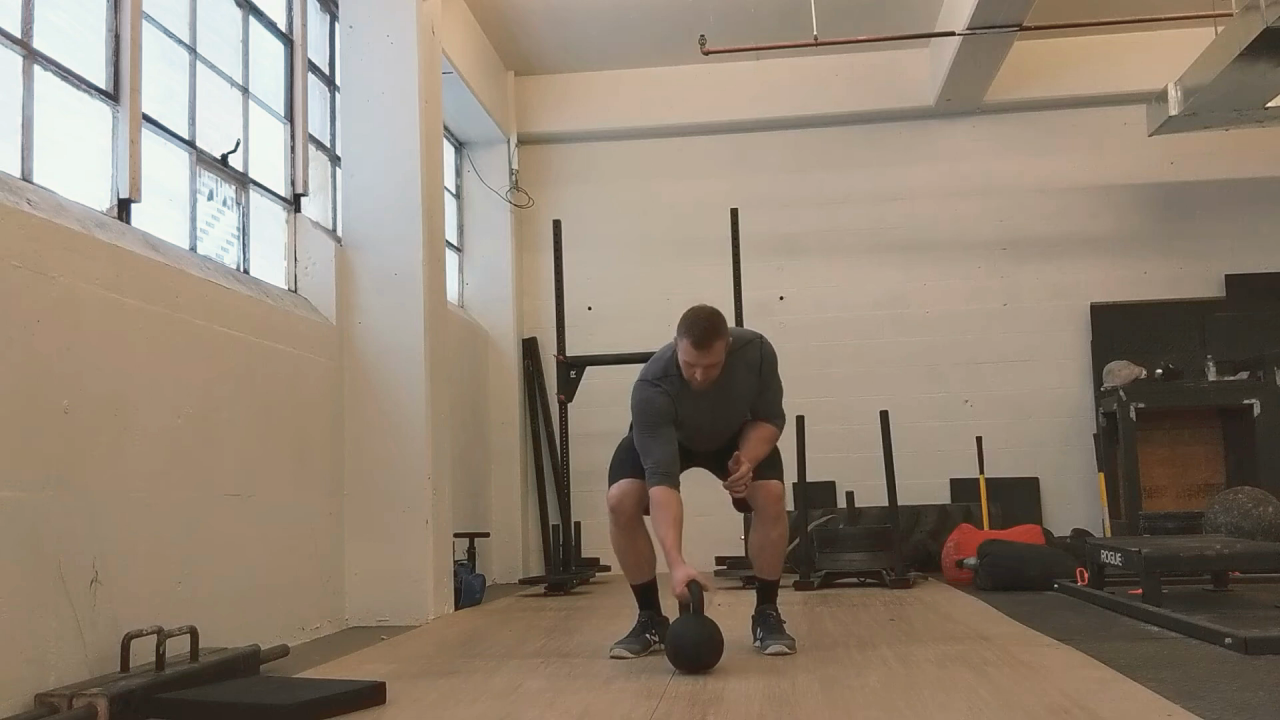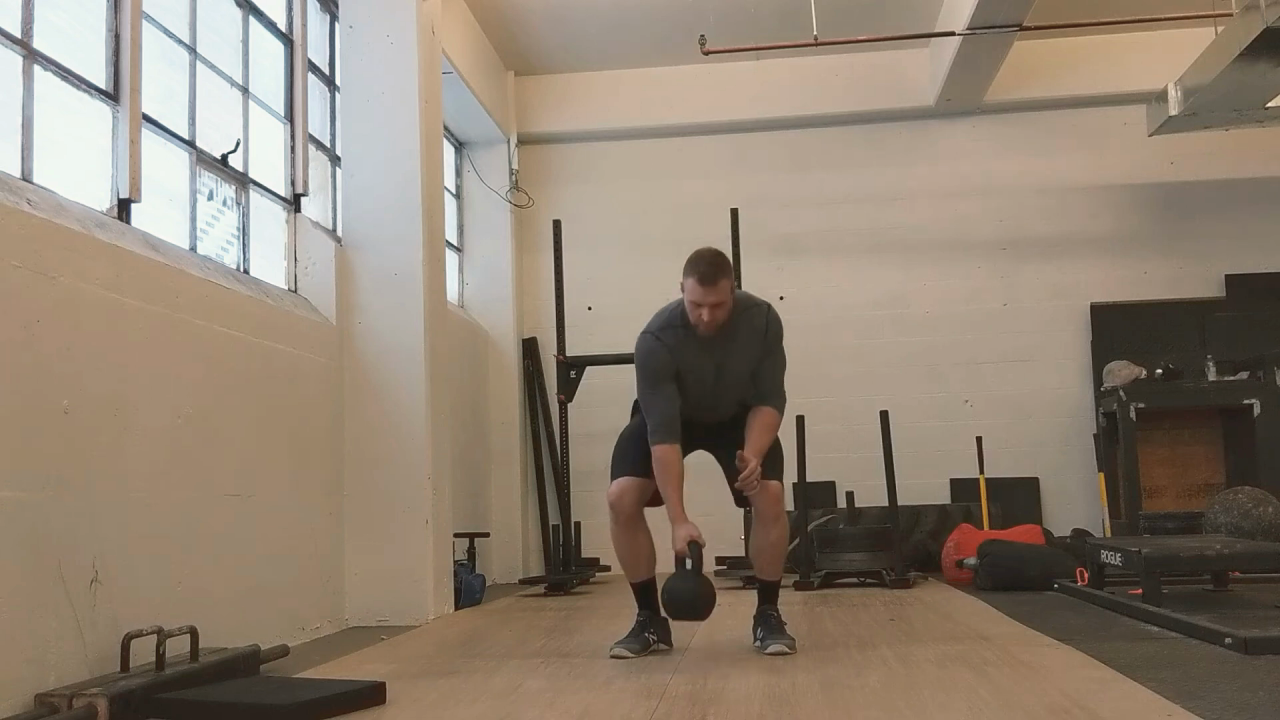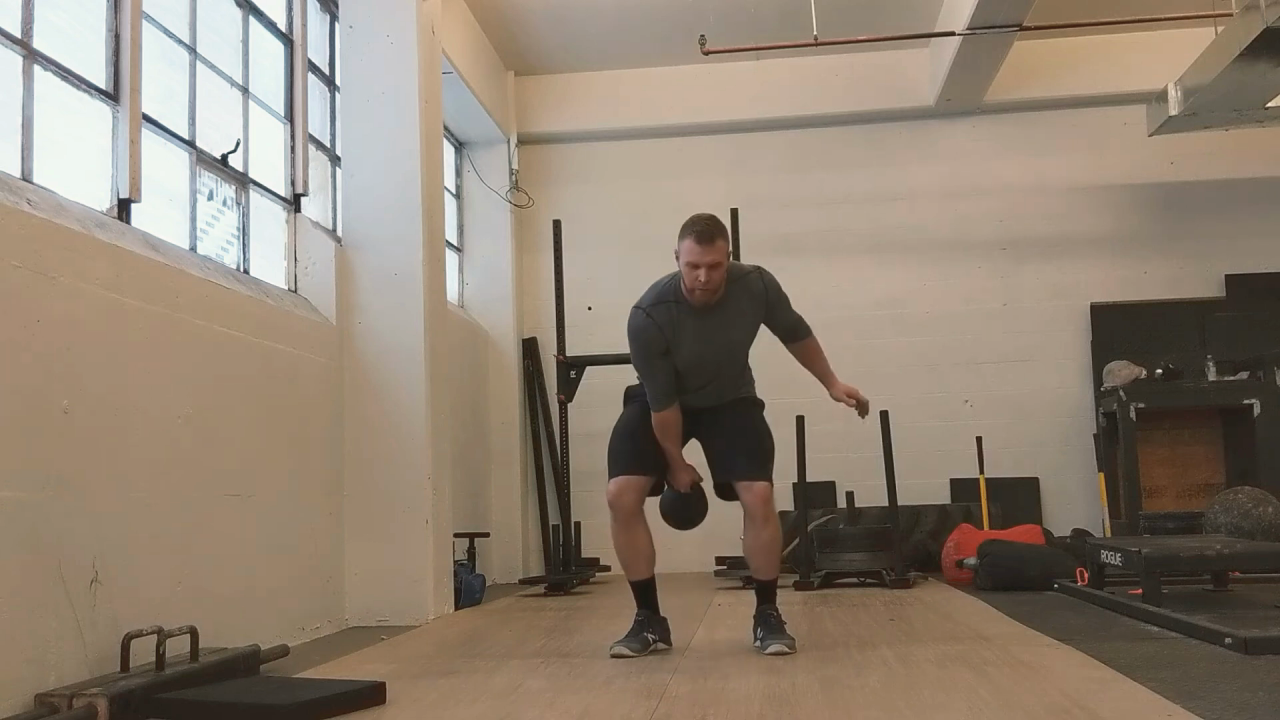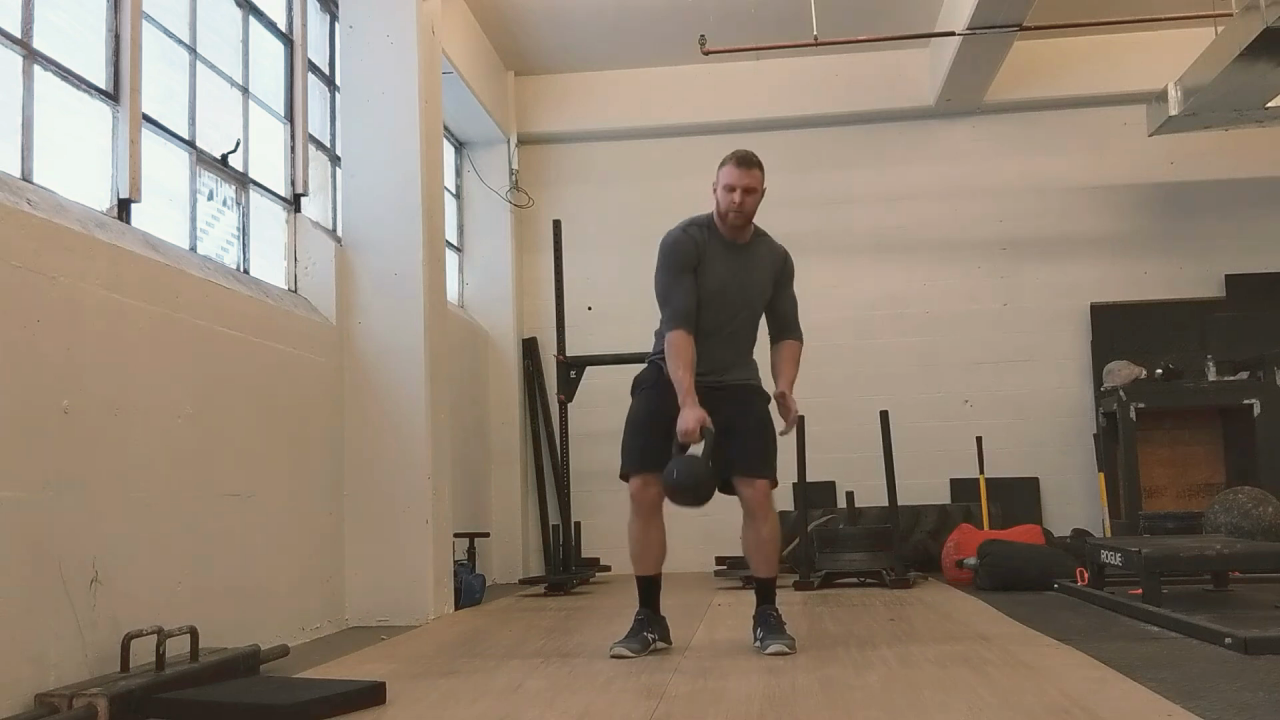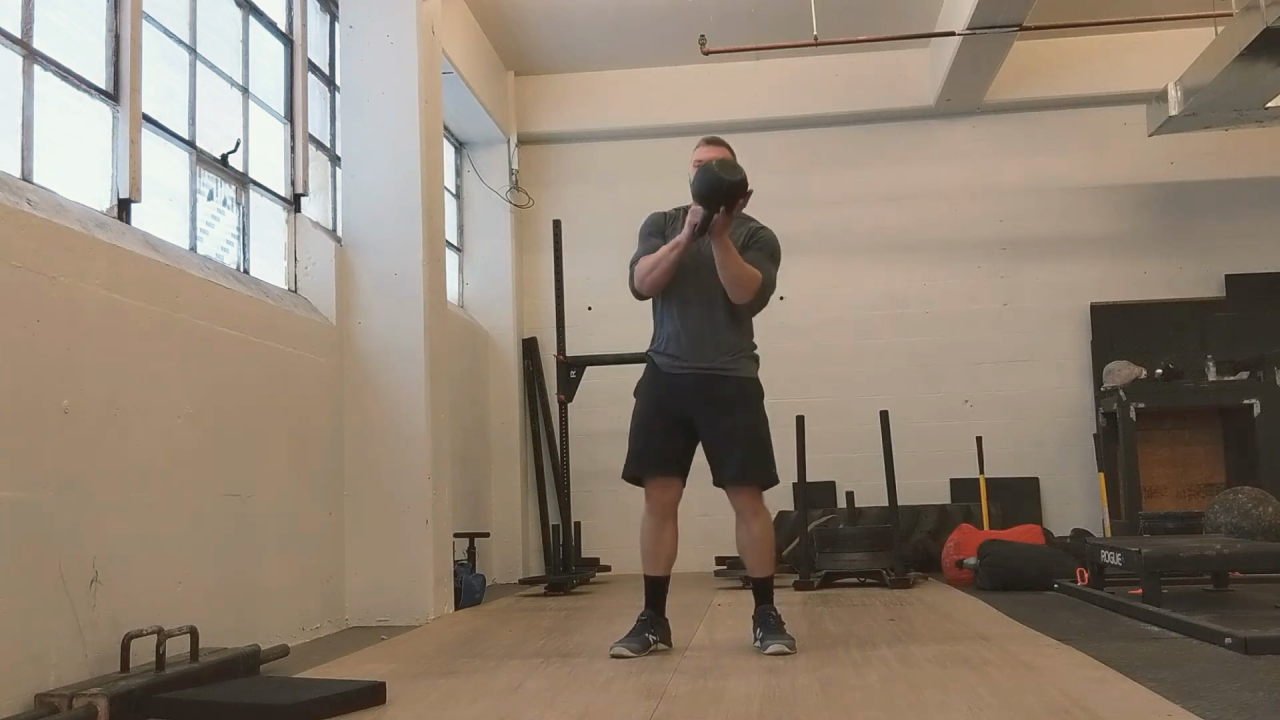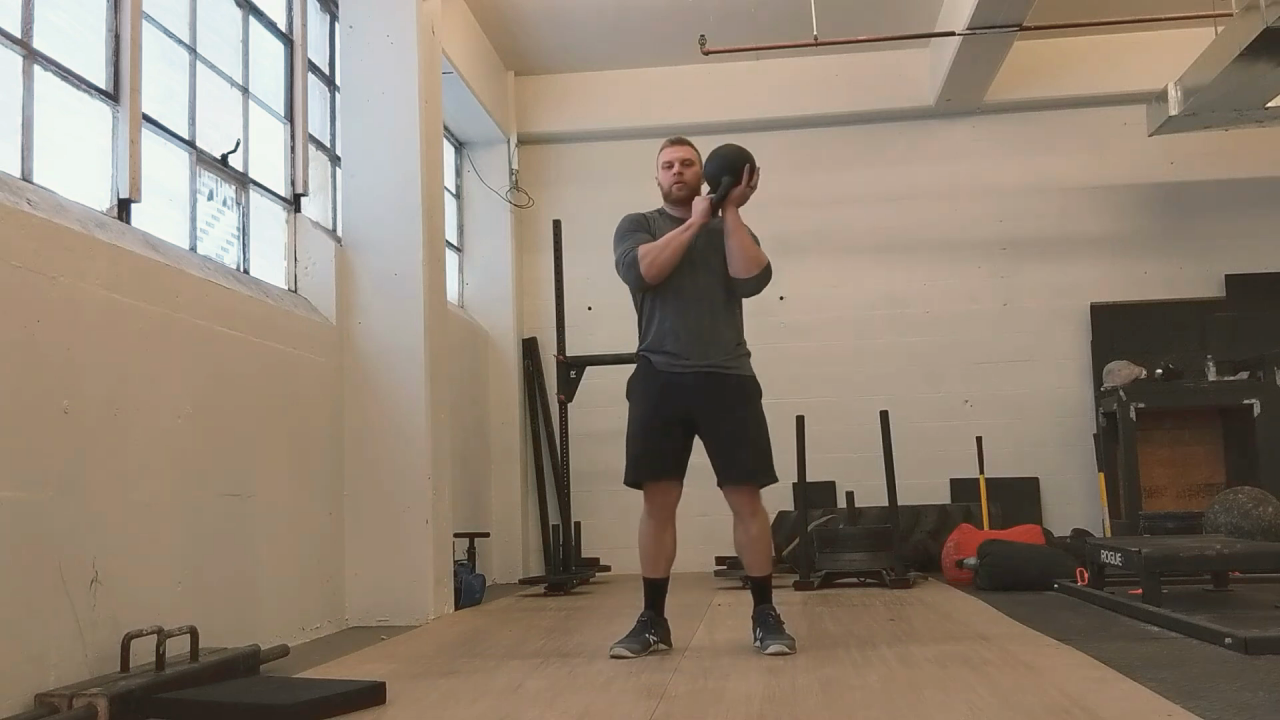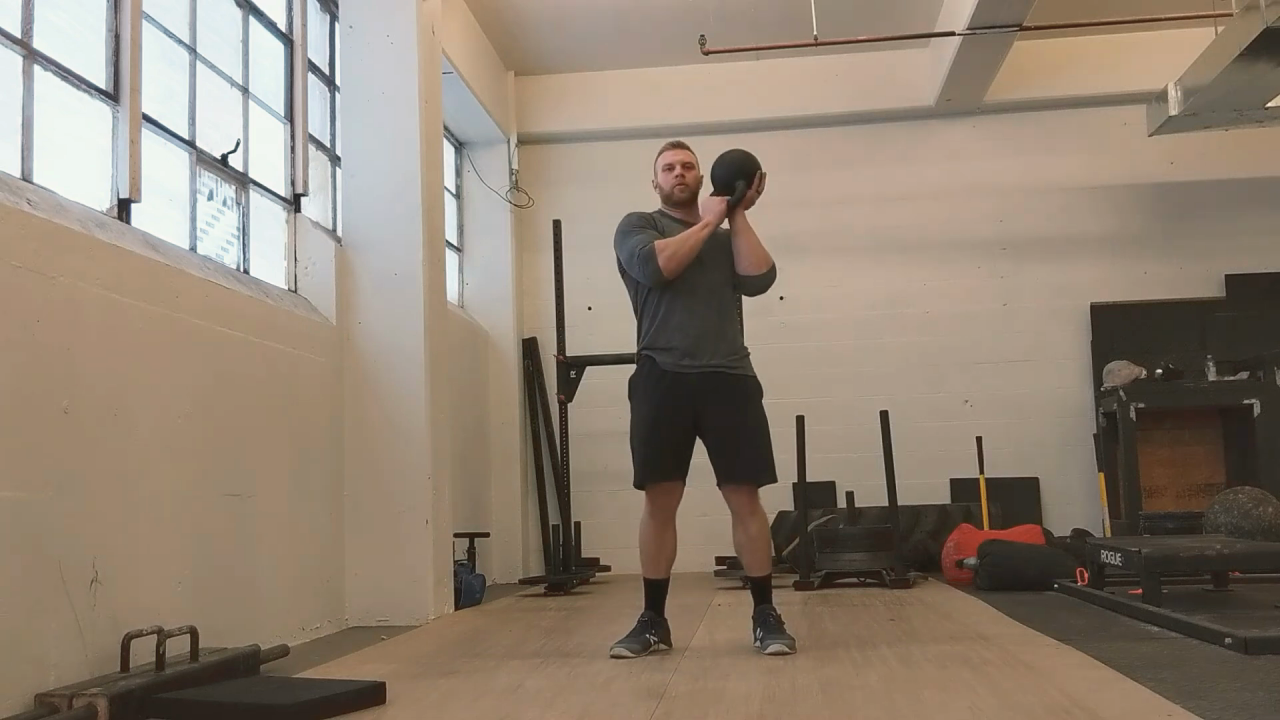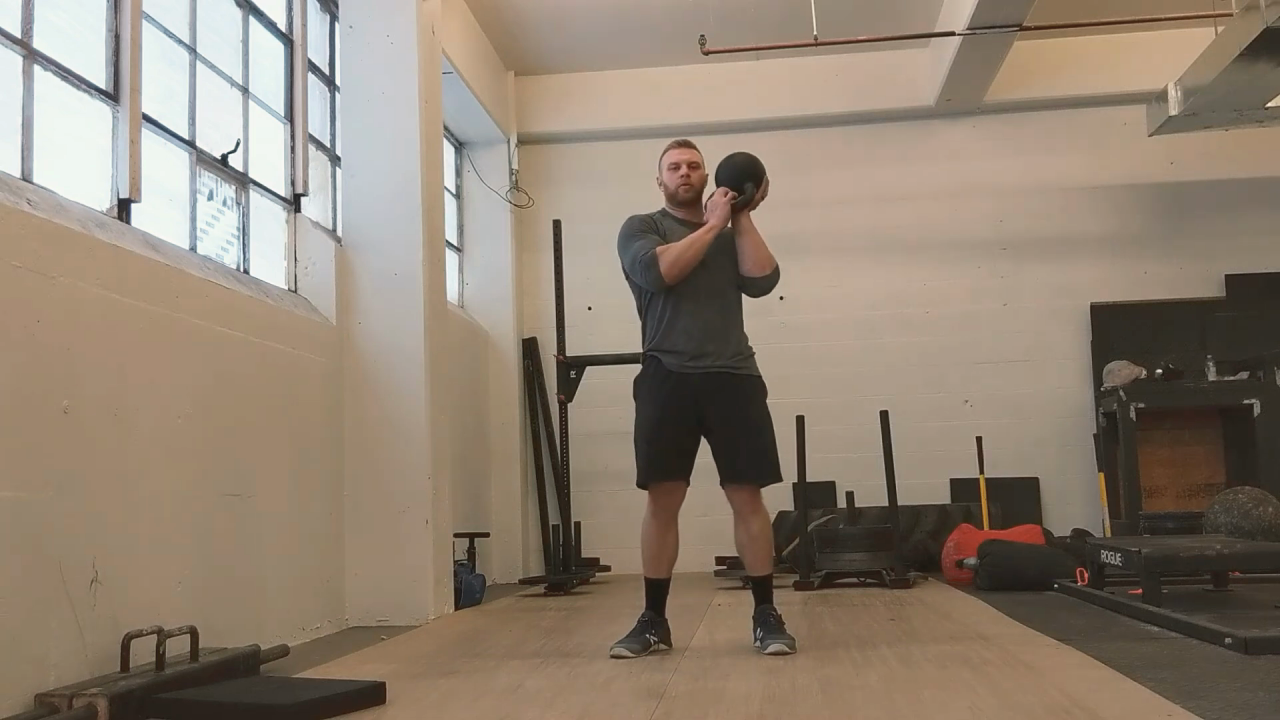
dt=0.4s
person 1, frame 1
left shoulder: (756, 351)
right shoulder: (652, 386)
left elbow: (770, 418)
right elbow: (661, 479)
left wrist: (748, 459)
right wrist: (676, 563)
left hip: (735, 434)
right hip: (665, 437)
left knee: (770, 494)
right knee: (621, 500)
left ankle: (767, 615)
right ankle: (650, 619)
person 1, frame 2
left shoulder: (762, 319)
right shoulder: (656, 339)
left elbow: (770, 399)
right elbow: (663, 433)
left wrist: (753, 454)
right wrist: (679, 520)
left hip: (737, 416)
right hip: (665, 413)
left knee: (769, 495)
right knee: (622, 497)
left ankle: (768, 616)
right ankle: (650, 620)
person 1, frame 3
left shoulder: (757, 286)
right shoulder: (648, 316)
left elbow: (795, 333)
right elbow: (662, 401)
left wrist: (832, 384)
right wrist: (676, 464)
left hip: (731, 402)
right hip: (658, 403)
left knee: (759, 497)
right knee: (621, 496)
left ankle: (767, 616)
right ankle: (649, 620)
person 1, frame 4
left shoulder: (776, 258)
right shoulder: (682, 241)
left elbow: (786, 332)
right elbow: (677, 328)
left wrist: (785, 388)
right wrist: (687, 403)
left hip: (737, 386)
right hip: (667, 380)
left knee: (758, 493)
right knee: (644, 492)
left ankle: (767, 615)
right ankle: (649, 619)
person 1, frame 5
left shoulder: (757, 236)
right shoulder: (661, 224)
left elbow: (751, 296)
right elbow: (640, 283)
left wrist: (720, 237)
right wrist: (684, 236)
left hip: (731, 381)
right hip: (665, 378)
left knee: (748, 498)
right knee: (659, 498)
left ankle: (766, 616)
right ankle: (653, 620)
person 1, frame 6
left shoulder: (735, 231)
right shoulder: (637, 225)
left elbow: (752, 280)
right elbow: (640, 271)
left wrist: (729, 212)
right wrist: (693, 221)
left hip: (726, 378)
right hip: (659, 379)
left knee: (745, 497)
right knee: (657, 500)
left ankle: (765, 615)
right ankle: (653, 620)
person 1, frame 7
left shoulder: (728, 237)
right shoulder: (637, 225)
left elbow: (758, 280)
right elbow: (656, 265)
left wrist: (737, 216)
right wrist: (707, 222)
left hip: (728, 378)
right hip: (662, 379)
left knee: (745, 498)
right knee: (659, 500)
left ankle: (765, 614)
right ankle: (654, 620)
person 1, frame 8
left shoulder: (732, 234)
right shoulder: (640, 228)
left elbow: (762, 281)
right elbow: (659, 271)
left wrist: (742, 217)
right wrist: (712, 225)
left hip: (733, 378)
right hip: (667, 380)
left knee: (747, 496)
right knee: (662, 499)
left ankle: (765, 614)
right ankle: (654, 619)
